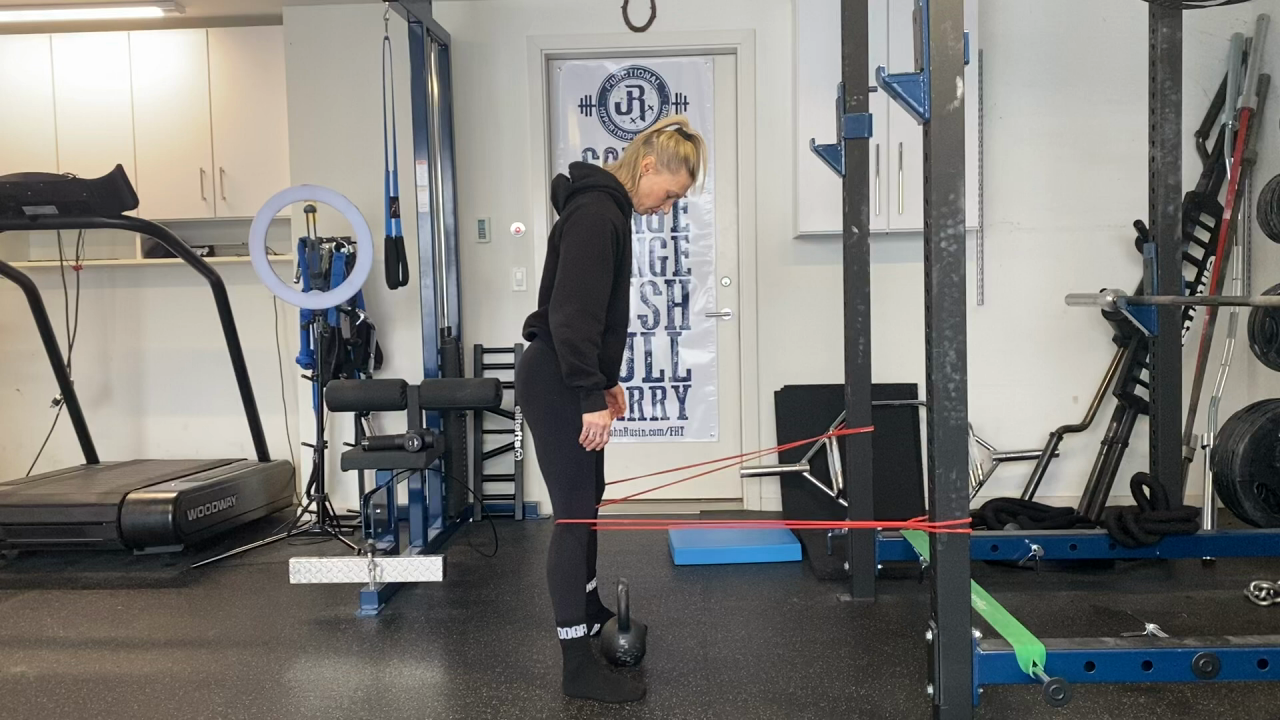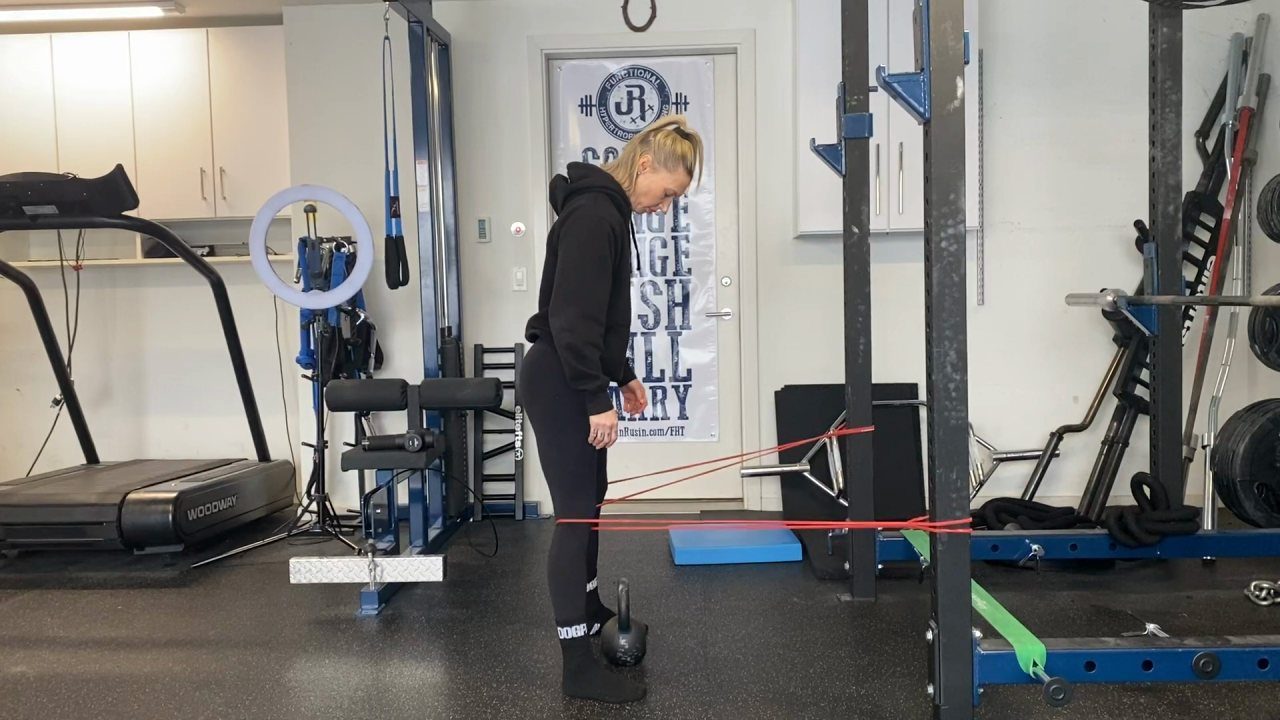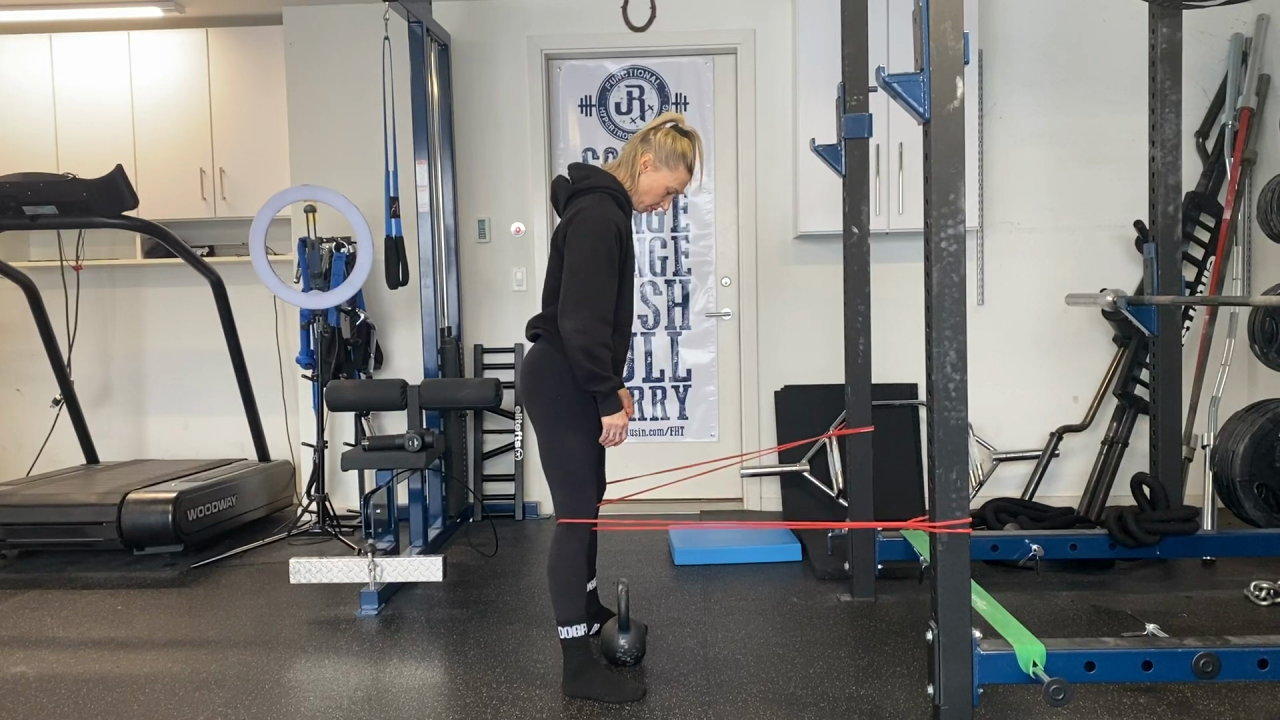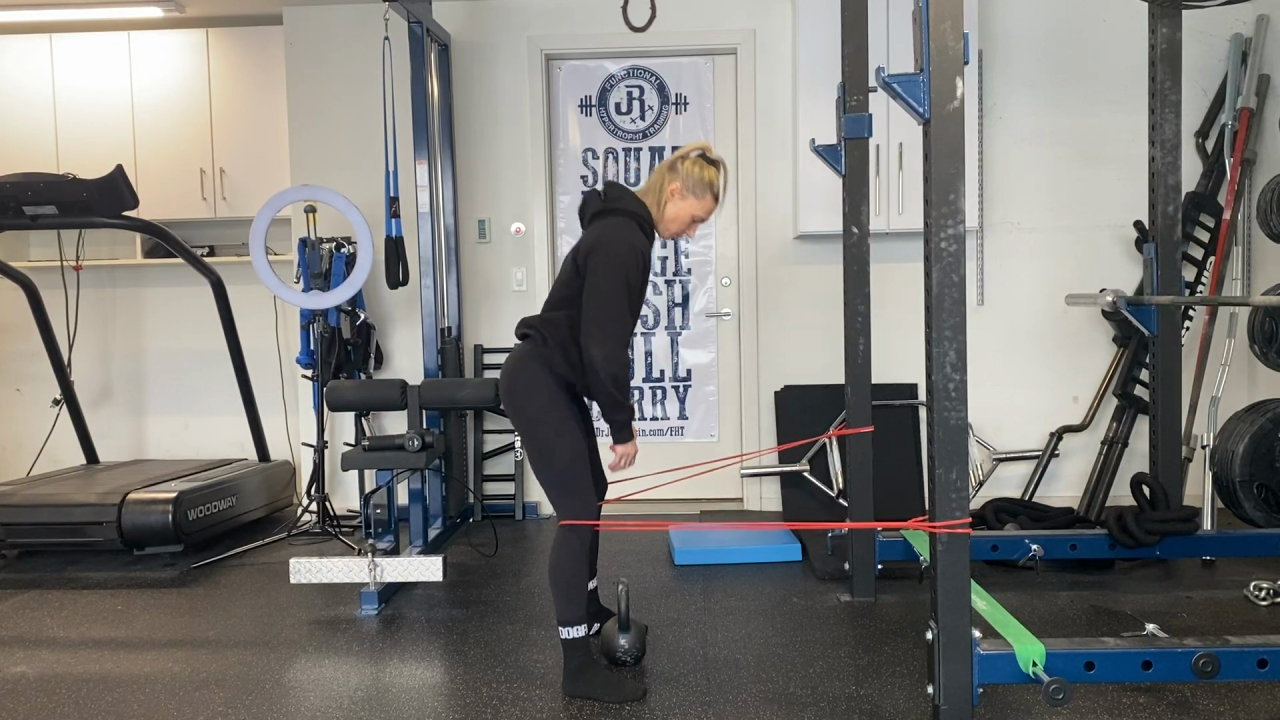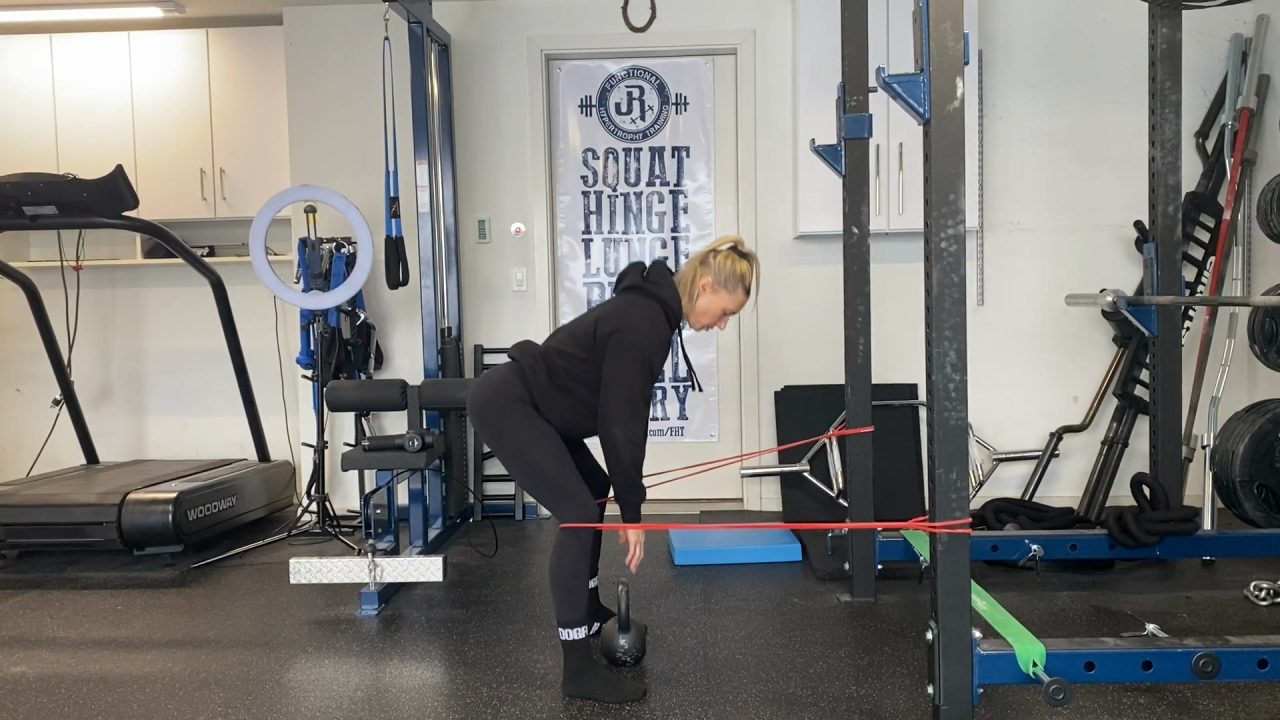
dt=0.4s
person 1, frame 1
left shoulder: (605, 210)
right shoulder: (594, 214)
right elbow: (571, 316)
left wrist: (606, 382)
right wrist: (590, 398)
left hip: (571, 380)
right hip: (557, 384)
left knee: (587, 500)
right knee: (574, 512)
left ankle: (590, 613)
right ankle: (579, 666)
person 1, frame 2
left shoulder: (606, 210)
right shoulder: (592, 215)
right elbow: (572, 318)
left wrist: (622, 375)
right wrist: (597, 399)
left hip: (573, 380)
right hip: (560, 383)
left knee: (590, 500)
right knee: (575, 512)
left ankle: (591, 613)
right ankle: (578, 666)
person 1, frame 3
left shoulder: (603, 209)
right shoulder: (597, 215)
right elbow: (582, 320)
left wrist: (612, 385)
right wrist: (607, 398)
left hip: (571, 379)
right hip: (561, 382)
left knee: (588, 500)
right knee: (576, 512)
left ankle: (590, 614)
right ankle: (578, 666)
person 1, frame 4
left shoulder: (624, 231)
right shoulder: (620, 240)
left elbow: (606, 339)
right elbow: (604, 345)
left wrist: (617, 420)
right wrist: (622, 429)
left hip: (552, 383)
right hip: (539, 384)
left knee: (589, 494)
right knee: (577, 509)
left ankle: (590, 613)
right ankle: (579, 666)
person 1, frame 5
left shoulder: (651, 312)
right shoulder: (640, 325)
left elbow: (628, 418)
right elbow: (621, 426)
left wrist: (626, 503)
right wrist: (632, 515)
left hip: (527, 403)
right hip: (504, 405)
left knee: (592, 495)
right knee: (578, 513)
left ankle: (591, 614)
right ankle: (578, 667)
